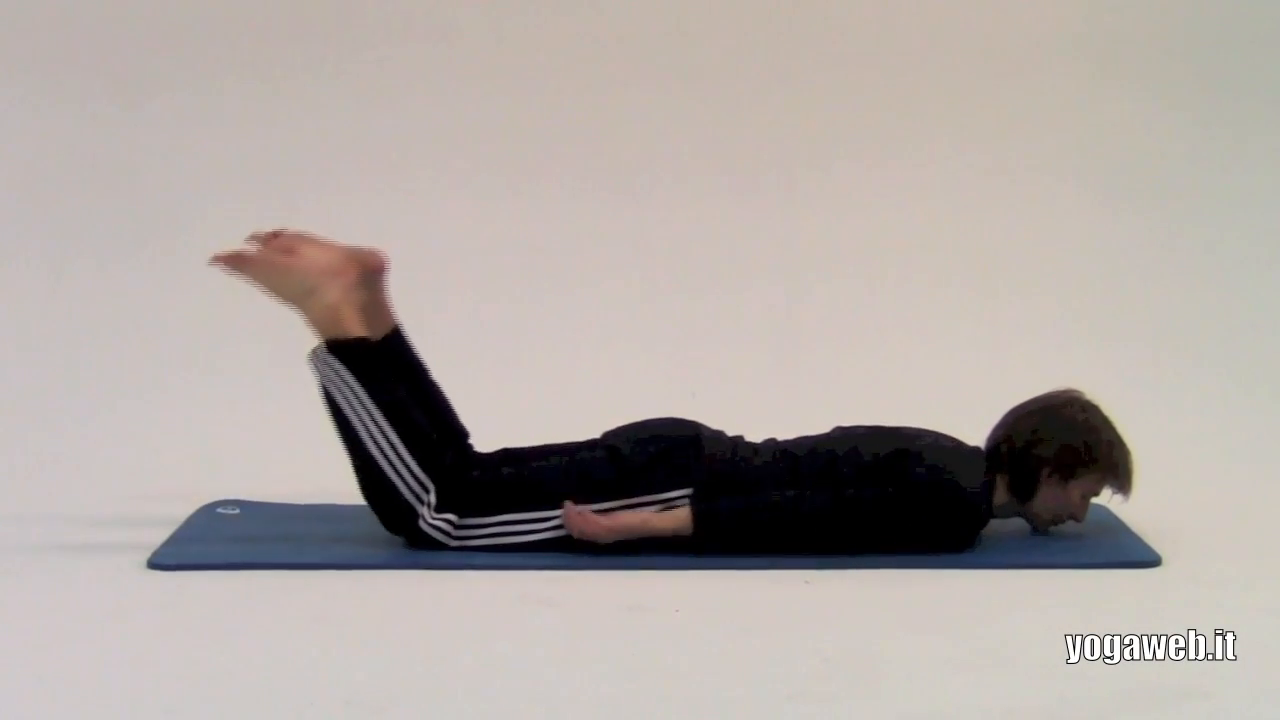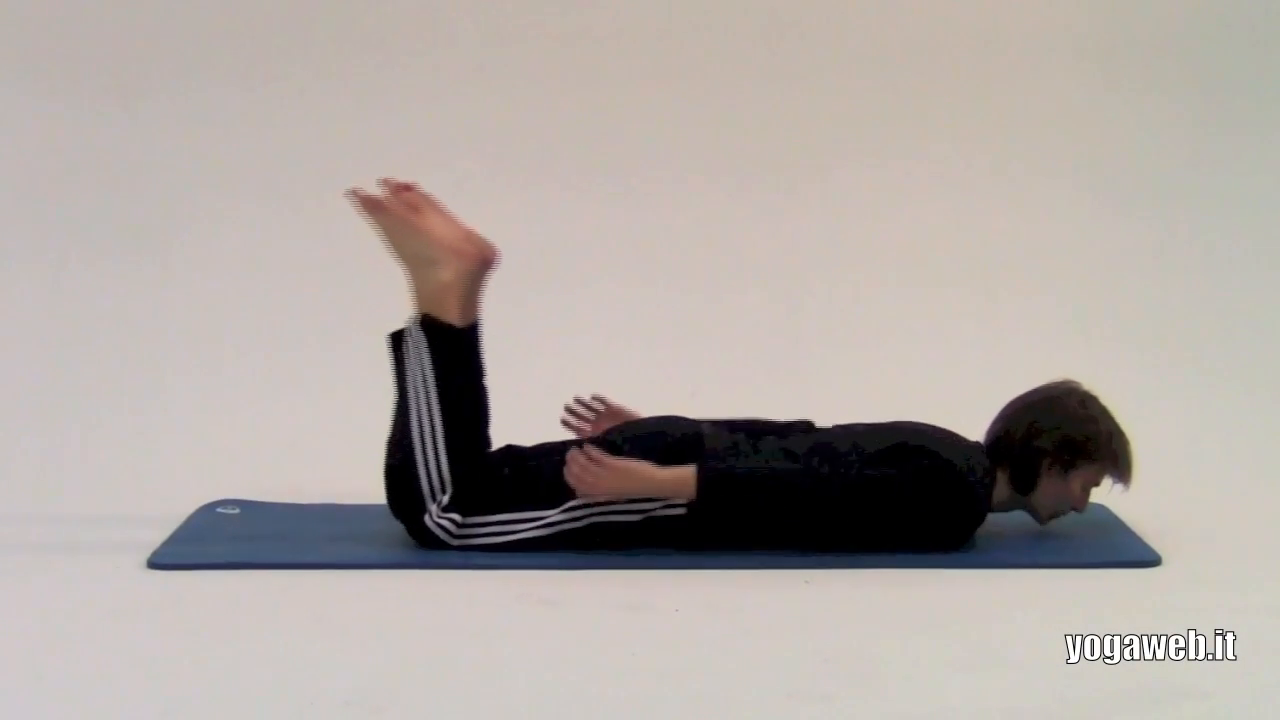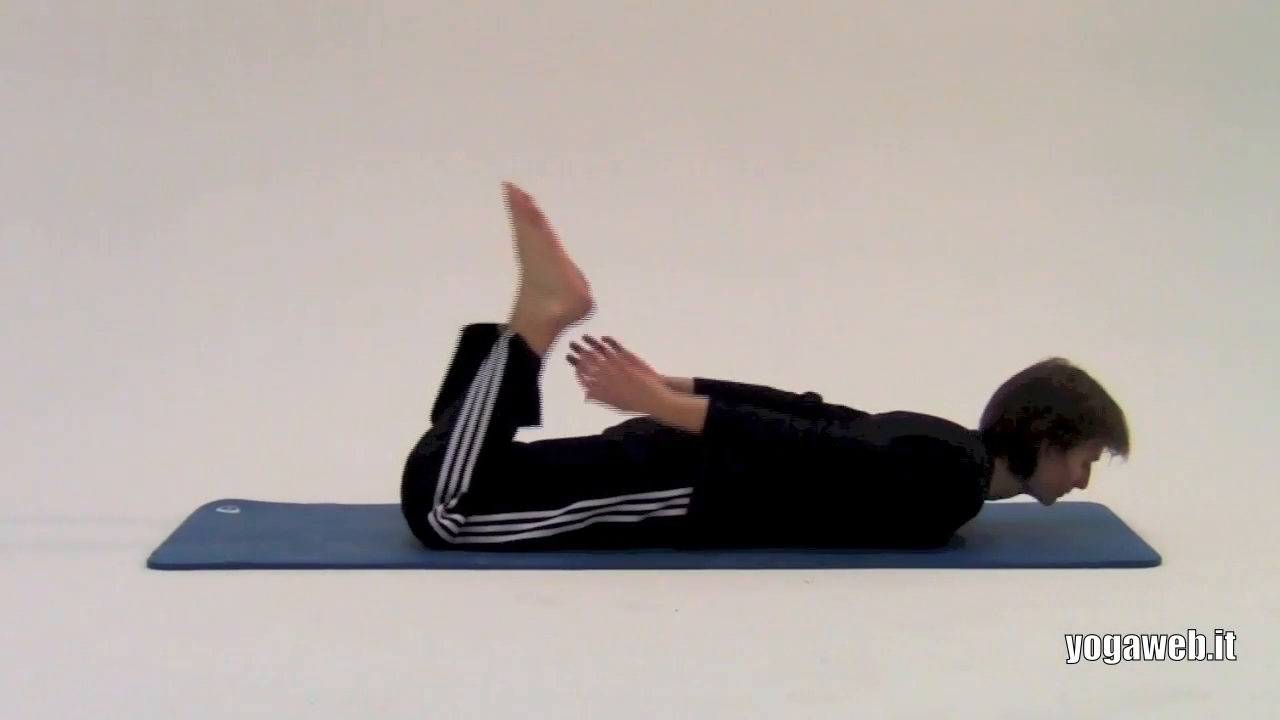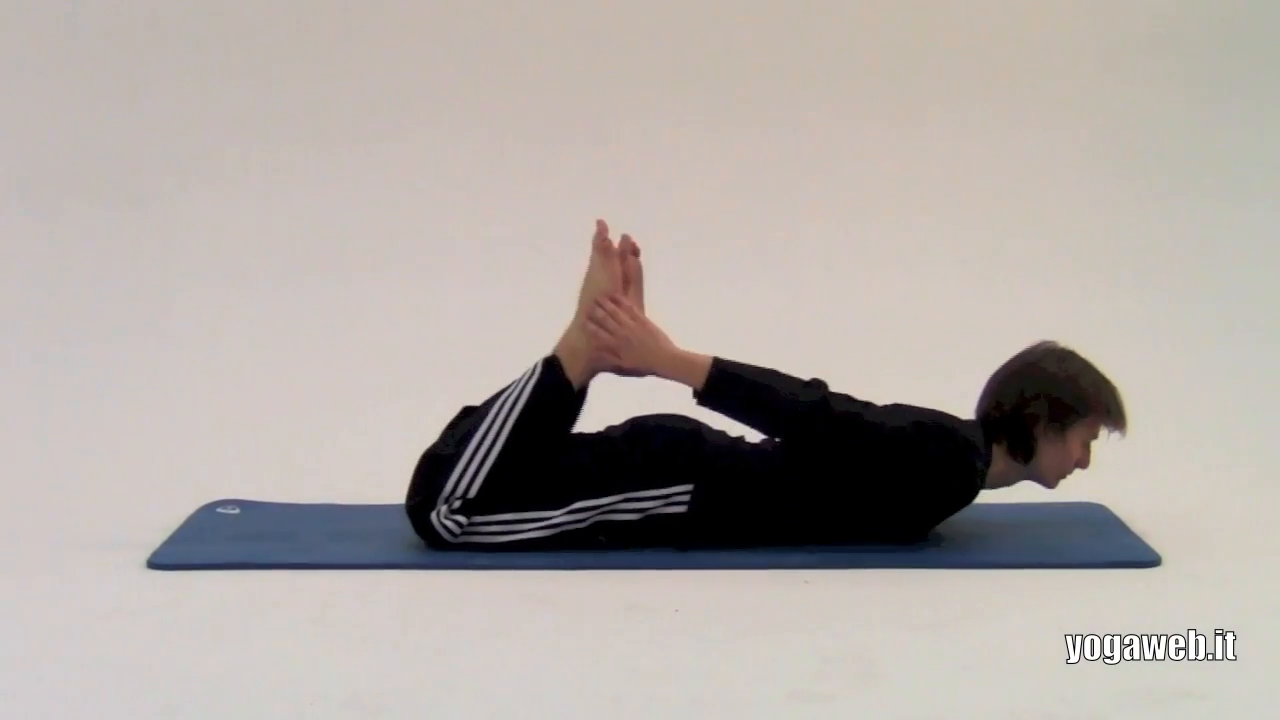
dt=0.4s
person 1, frame 1
left shoulder: (947, 460)
right shoulder: (954, 508)
right elbow: (804, 515)
right wrist: (647, 524)
left hip: (673, 458)
right hip: (673, 486)
left knee: (455, 475)
right knee: (436, 507)
left ankle: (359, 302)
right ankle: (338, 310)
person 1, frame 2
left shoulder: (947, 456)
right shoulder: (953, 503)
right elbow: (812, 496)
right wrist: (655, 483)
left hip: (675, 463)
right hip: (669, 489)
left knee: (451, 488)
right knee: (434, 507)
left ankle: (454, 283)
right ankle: (441, 288)
person 1, frame 3
left shoulder: (945, 447)
right shoulder: (952, 483)
left elbow: (805, 417)
right elbow: (813, 460)
left wrist: (664, 394)
right wrist: (664, 398)
left hip: (674, 463)
right hip: (670, 488)
right knee: (437, 504)
right ankle: (541, 315)
person 1, frame 4
left shoulder: (945, 443)
right shoulder: (952, 463)
left elbow: (813, 406)
right elbow: (816, 423)
left wrist: (666, 361)
right wrist: (671, 361)
left hip: (677, 464)
right hip: (669, 486)
right knee: (443, 508)
